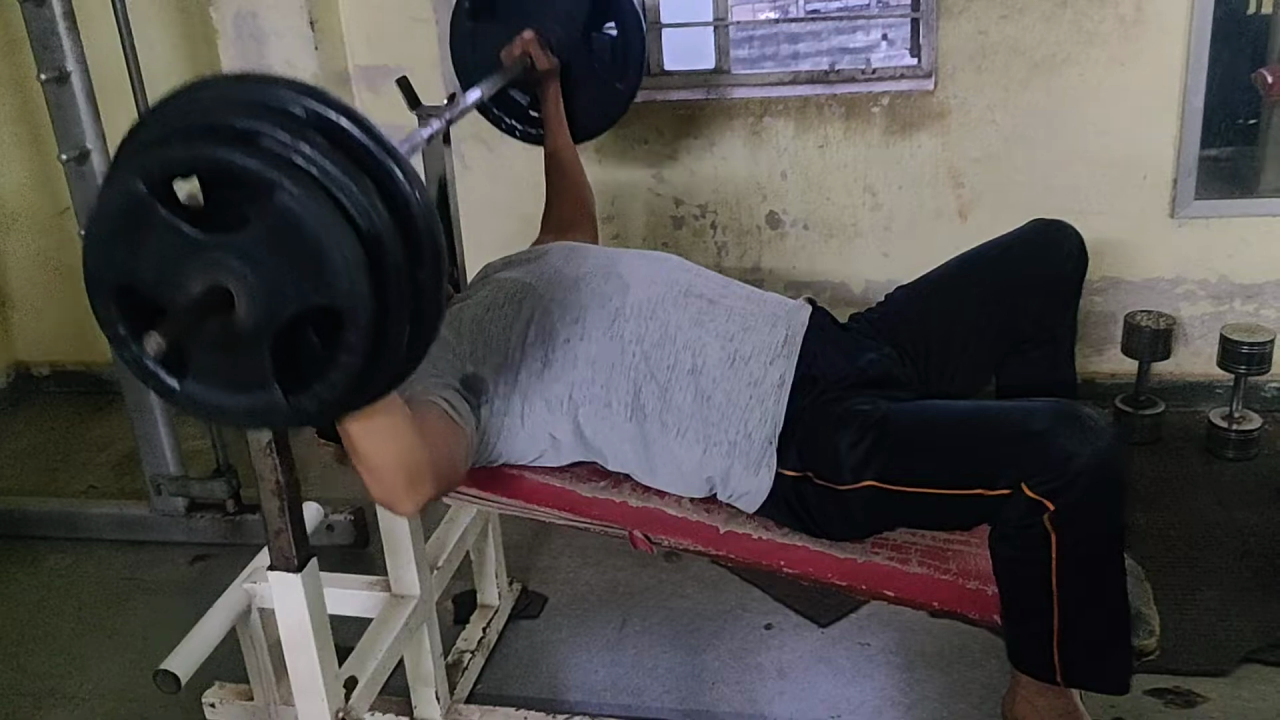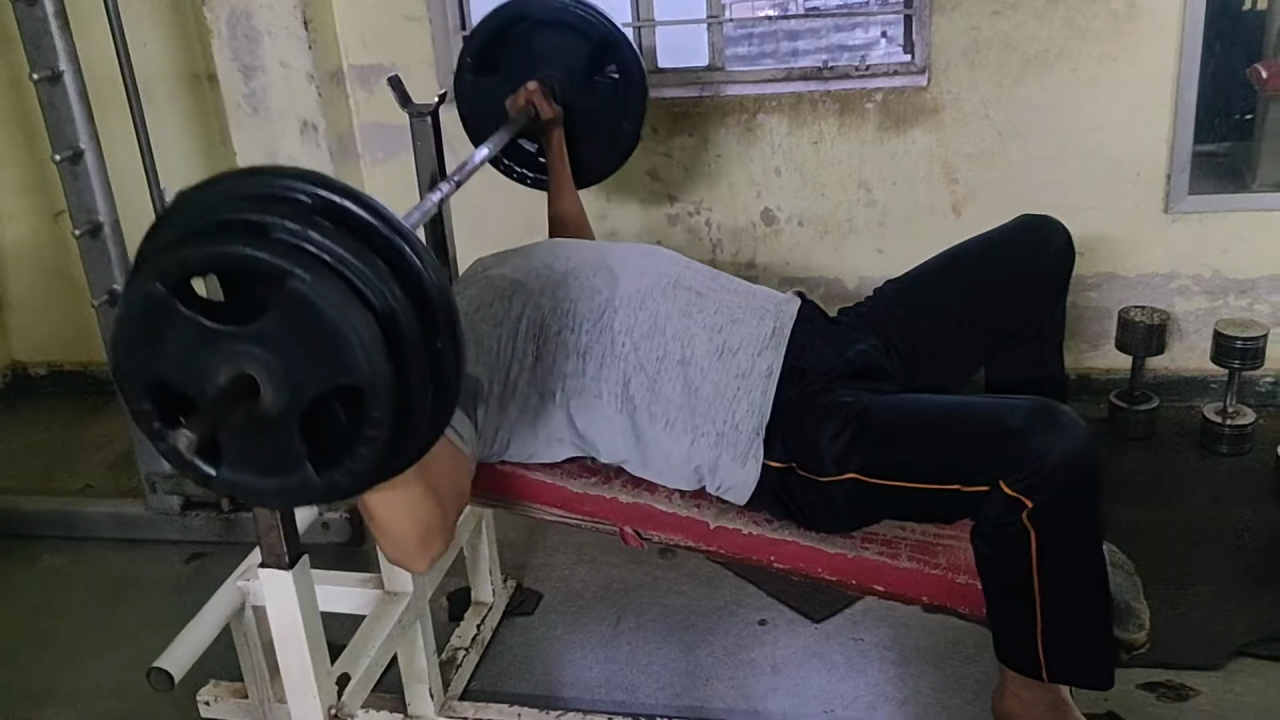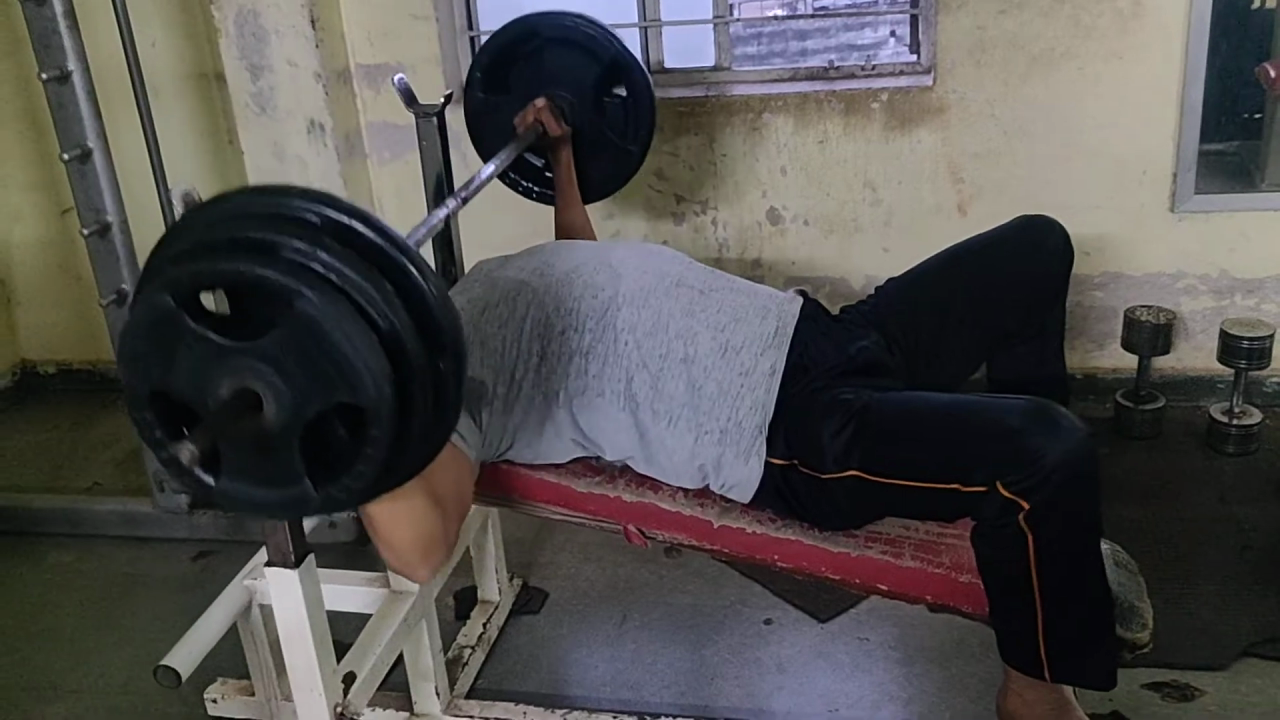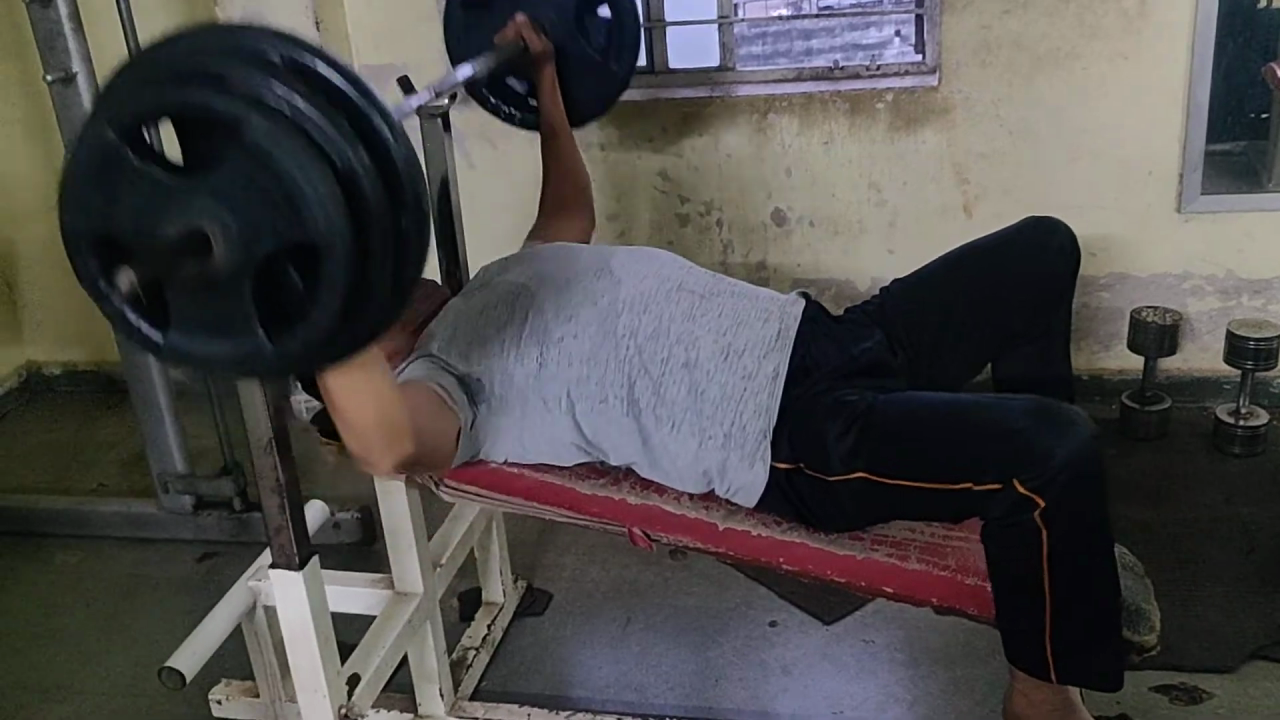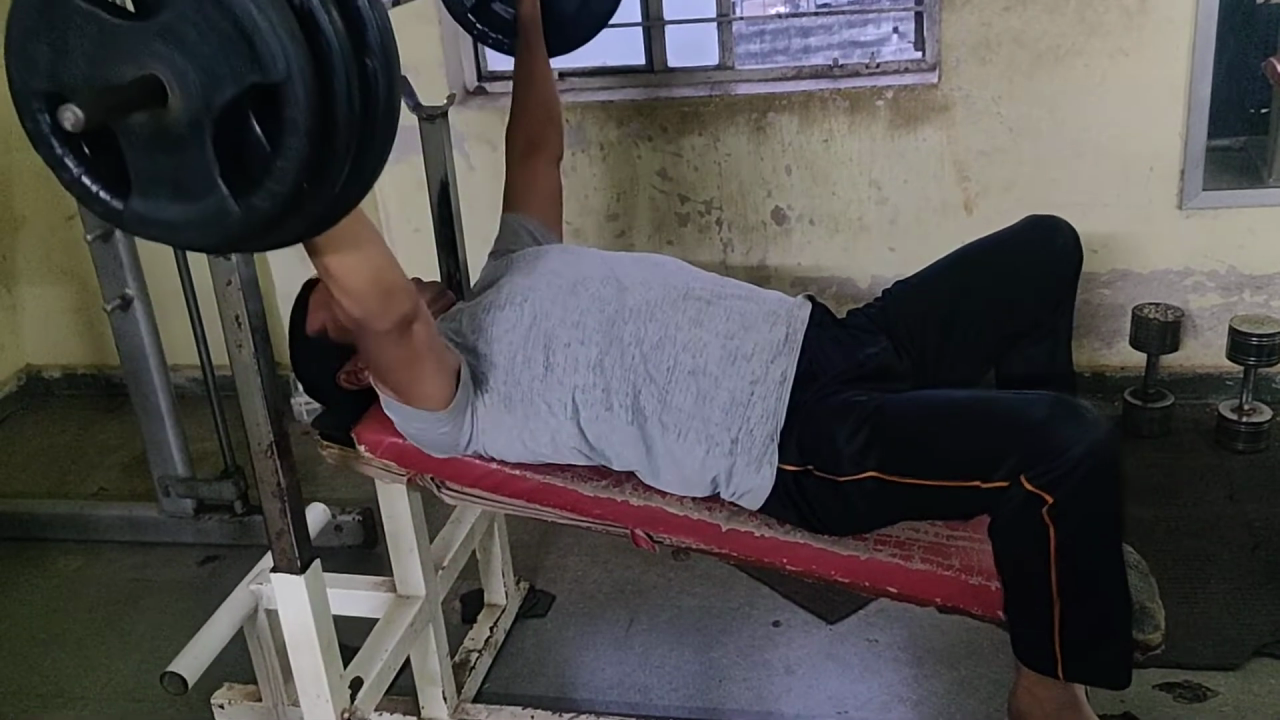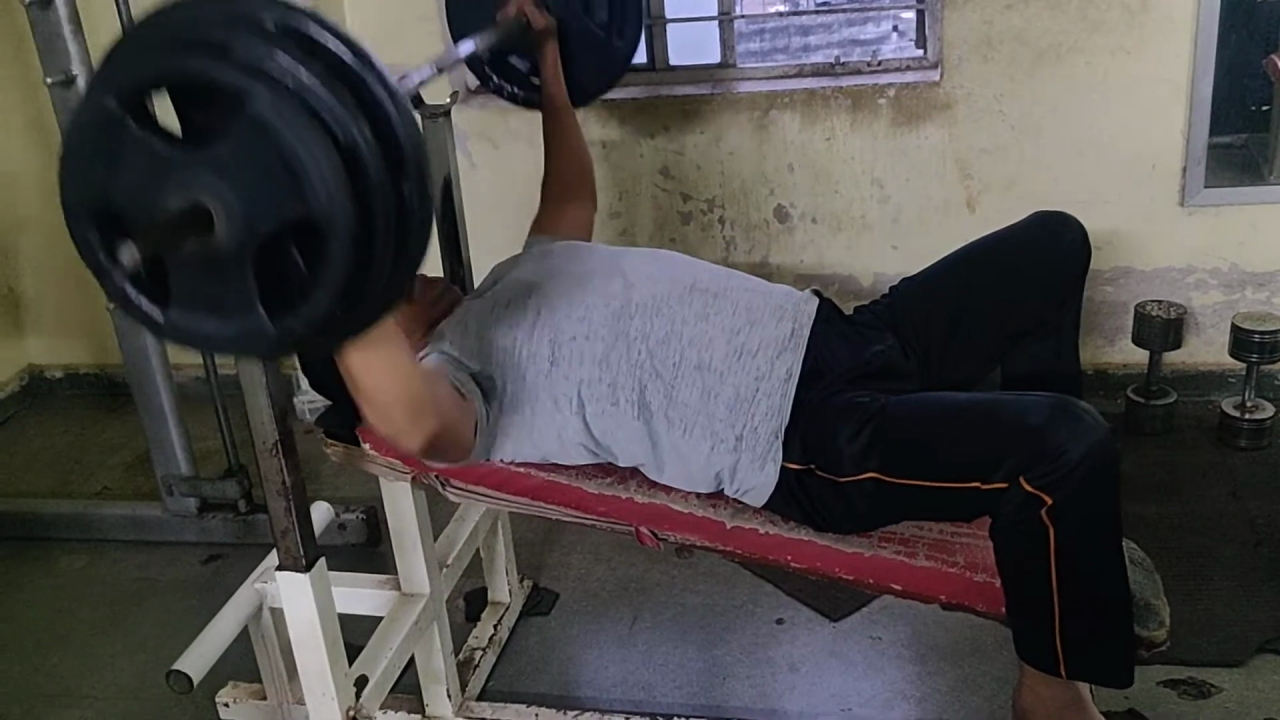
dt=0.4s
person 1, frame 1
left shoulder: (497, 283)
right shoulder: (435, 382)
left elbow: (574, 228)
right elbow: (407, 482)
left wrist: (549, 90)
left hip: (832, 353)
right hip: (810, 442)
left knee: (1048, 252)
right knee: (1076, 451)
left ankle: (1040, 526)
person 1, frame 2
left shoulder: (482, 283)
left elbow: (578, 270)
right elbow: (419, 538)
left wrist: (551, 136)
left hip: (818, 344)
right hip: (794, 433)
left knee: (1035, 247)
right knee: (1055, 447)
left ankle: (1033, 529)
person 1, frame 3
left shoulder: (481, 286)
right elbow: (421, 549)
left wrist: (561, 152)
left hip: (818, 341)
right hip: (796, 434)
left knee: (1035, 248)
right knee: (1052, 450)
left ankle: (1040, 534)
person 1, frame 4
left shoulder: (501, 288)
right shoulder: (429, 386)
left elbow: (573, 216)
right elbow: (387, 444)
left wrist: (545, 81)
left hip: (823, 345)
right hip: (803, 437)
left knee: (1042, 248)
right knee: (1057, 446)
left ankle: (1037, 517)
person 1, frame 5
left shoulder: (504, 284)
right shoulder: (434, 395)
left elbow: (537, 158)
right elbow: (379, 306)
left hip: (829, 347)
right hip: (806, 439)
left knee: (1045, 248)
right knee: (1072, 440)
left ankle: (1049, 527)
person 1, frame 6
left shoulder: (503, 291)
right shoulder: (444, 372)
left elbow: (574, 202)
right elbow: (412, 426)
left hip: (836, 341)
right hip: (812, 434)
left knee: (1053, 244)
right knee: (1072, 442)
left ankle: (1052, 521)
